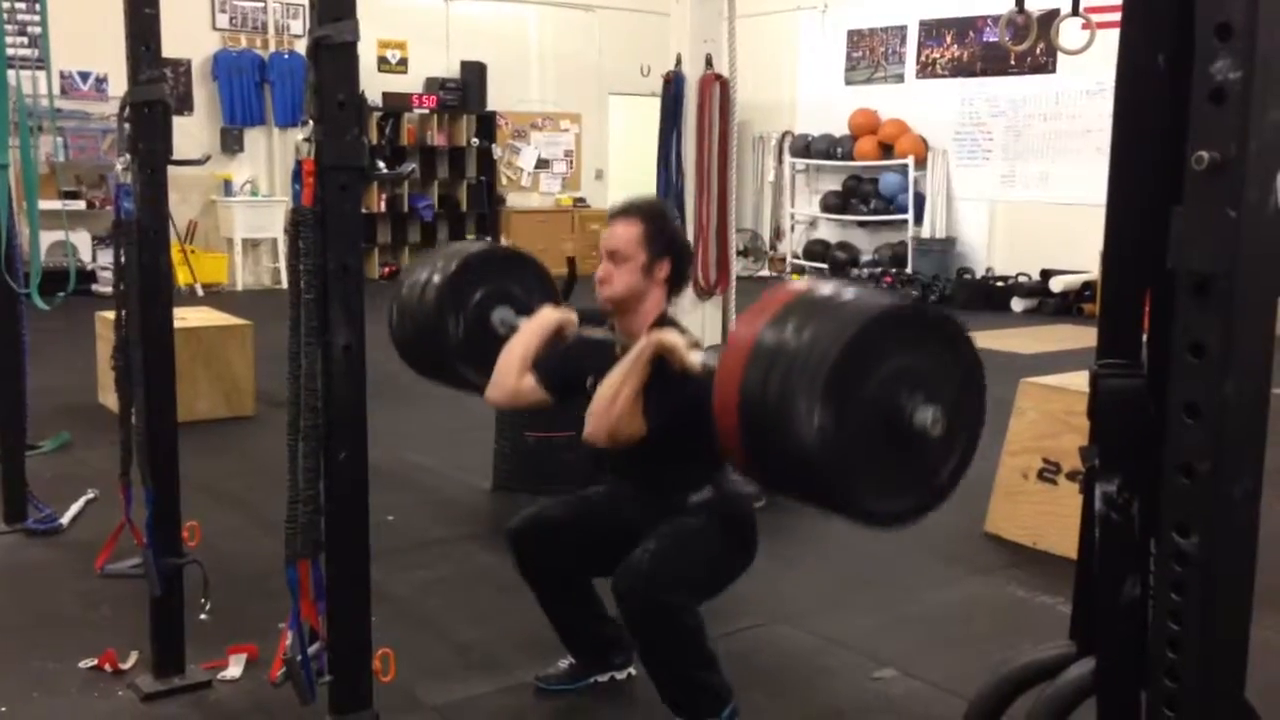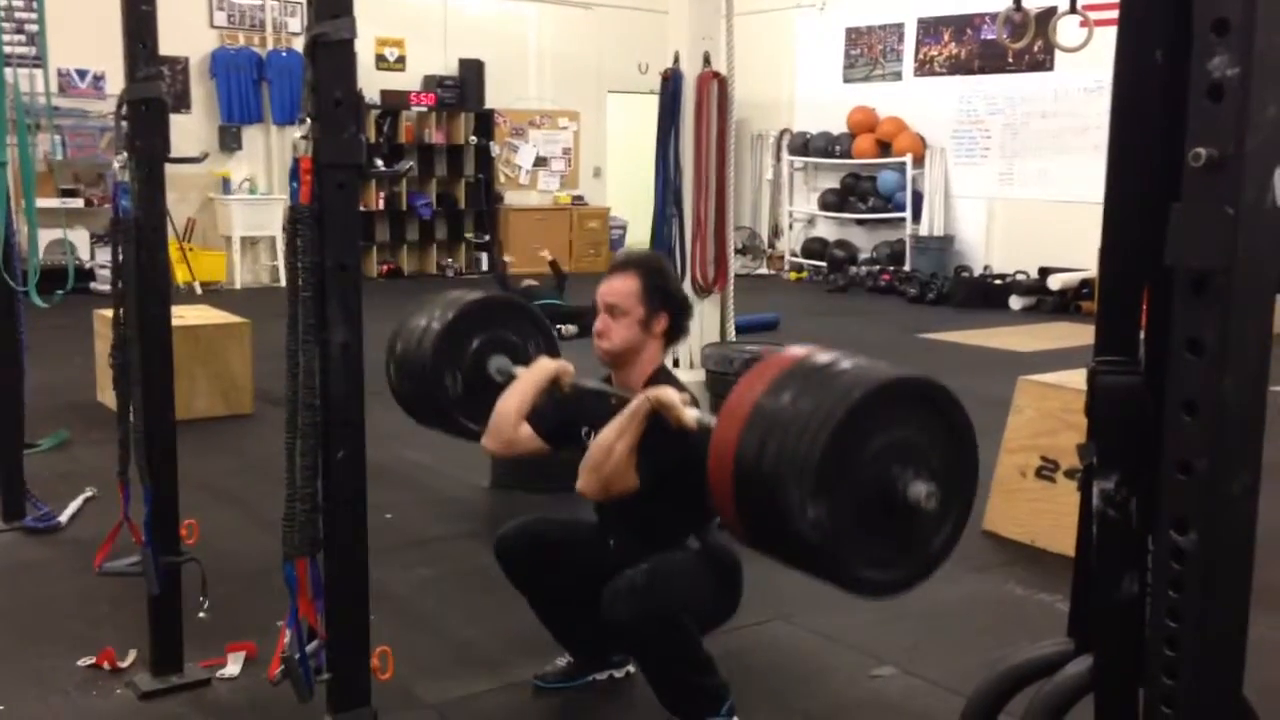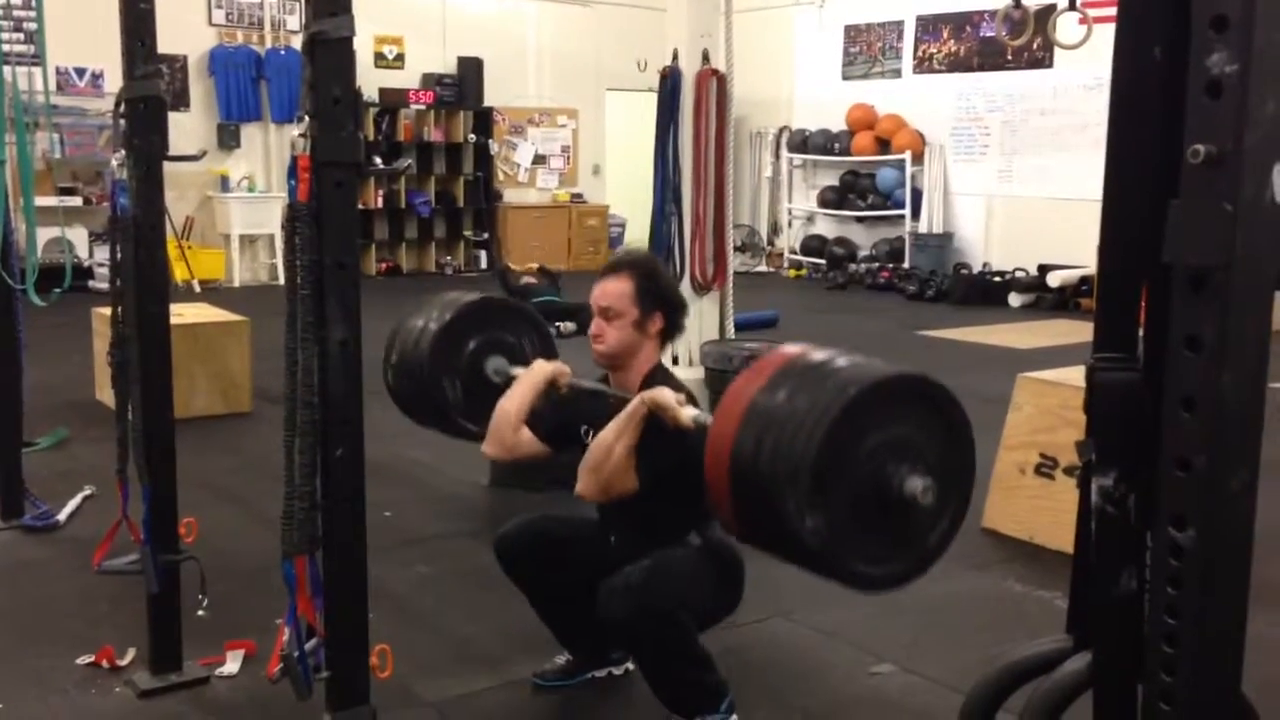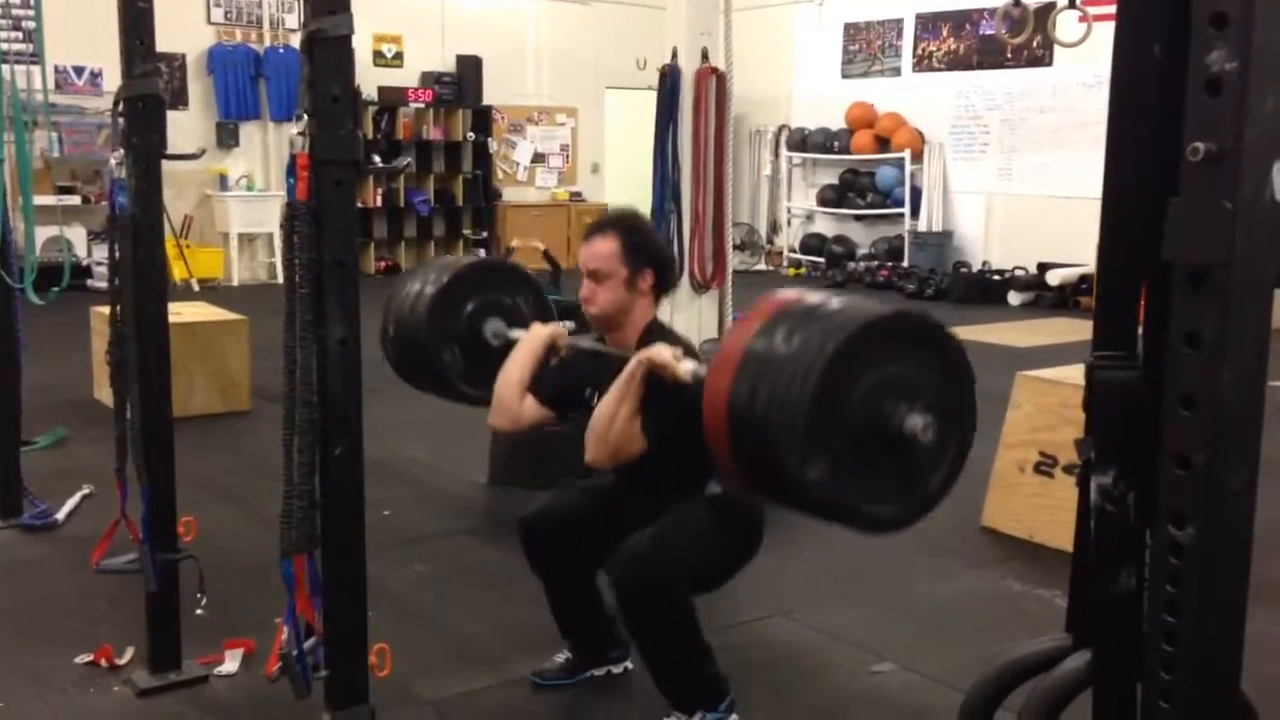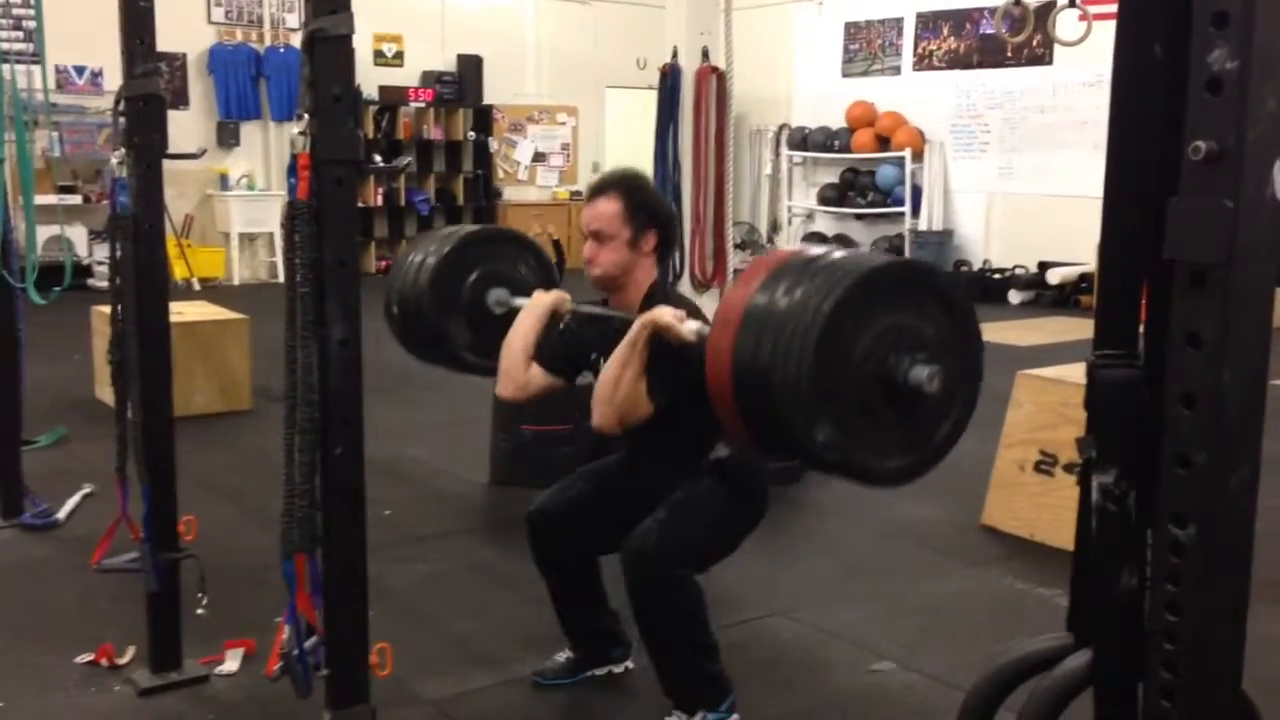
dt=0.2s
person 1, frame 1
left shoulder: (675, 366)
right shoulder: (596, 352)
left elbow: (600, 432)
right elbow: (503, 390)
left wrist: (648, 349)
right wrist: (545, 321)
left hip: (706, 519)
left knee: (643, 582)
right knee: (534, 536)
right ankle: (604, 654)
person 1, frame 2
left shoulder: (671, 418)
right shoulder: (591, 401)
left elbow: (593, 485)
right elbow: (499, 441)
left wrist: (643, 407)
right wrist: (541, 370)
left hip: (694, 566)
left knee: (633, 601)
right knee: (520, 546)
right ankle: (601, 653)
person 1, frame 3
left shoulder: (670, 415)
right shoulder: (589, 402)
left elbow: (592, 488)
right elbow: (499, 445)
left wrist: (638, 412)
right wrist: (539, 375)
left hip: (697, 565)
left knee: (631, 598)
right knee: (520, 544)
right ankle: (600, 651)
person 1, frame 4
left shoulder: (669, 366)
right shoulder: (589, 360)
left elbow: (601, 454)
right elbow: (505, 416)
left wrist: (639, 369)
right wrist: (537, 338)
left hip: (715, 512)
left knee: (637, 566)
right knee: (544, 525)
right ankle: (599, 648)
person 1, frame 5
left shoulder: (674, 328)
right shoulder: (593, 323)
left elbow: (607, 418)
right elbow: (512, 385)
left wrist: (643, 331)
right wrist: (539, 306)
left hip: (720, 476)
right hip: (650, 464)
left knee: (650, 553)
right knee: (552, 520)
right ankle: (600, 648)
